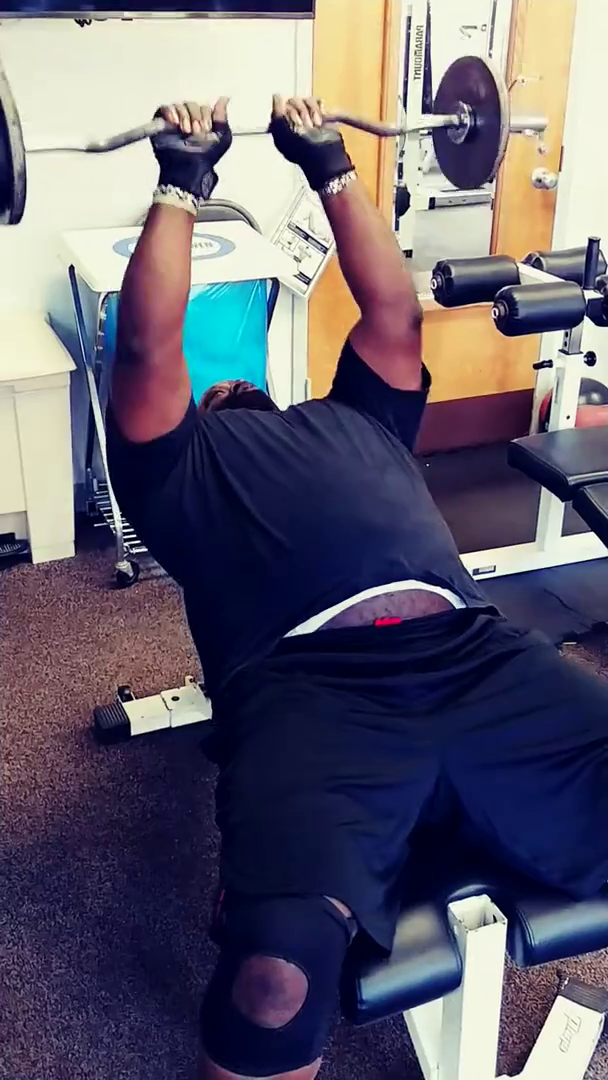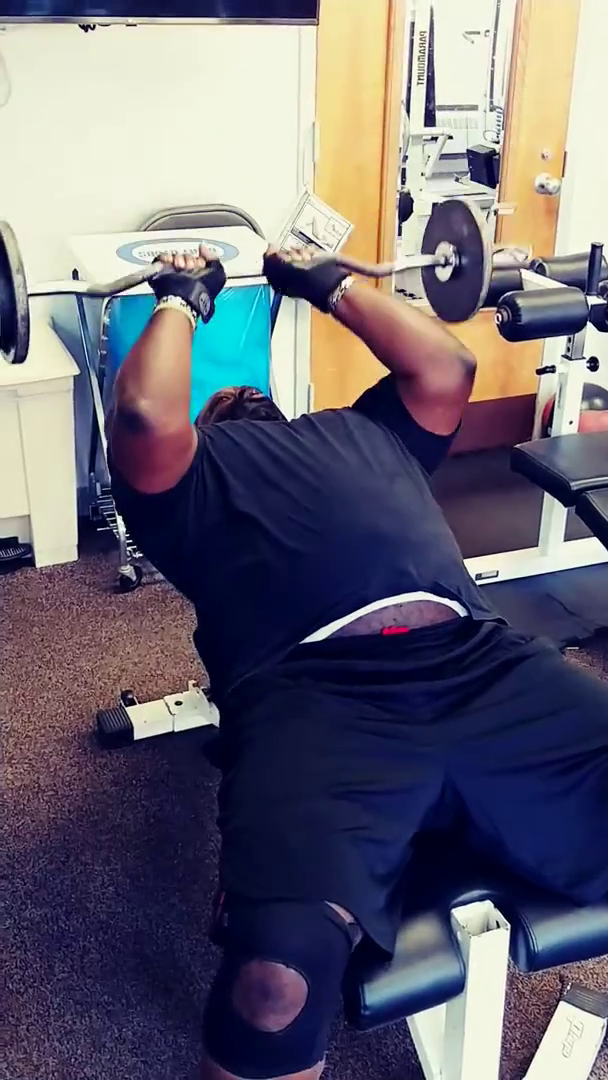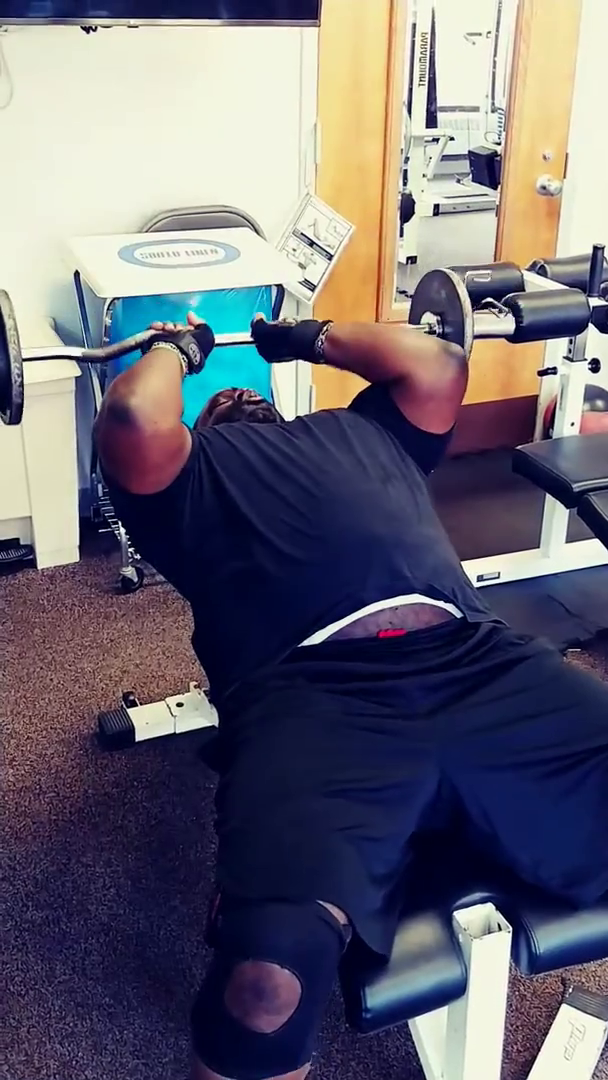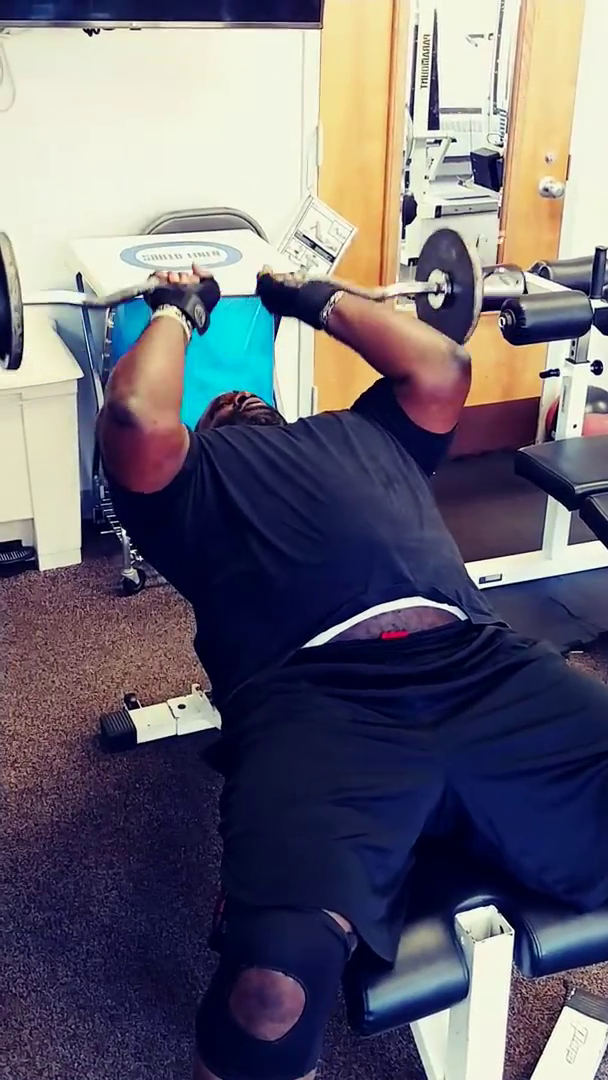
dt=0.4s
person 1, frame 1
left shoulder: (355, 424)
right shoulder: (184, 468)
left elbow: (392, 312)
right elbow: (148, 350)
left wrist: (331, 169)
right wrist: (182, 185)
left hip: (475, 655)
right hip: (307, 688)
right knee: (278, 969)
person 1, frame 2
left shoulder: (358, 432)
right shoulder: (188, 472)
left elbow: (446, 369)
right elbow: (145, 417)
left wrist: (330, 284)
right wrist: (182, 300)
left hip: (477, 660)
right hip: (311, 694)
right knee: (277, 973)
person 1, frame 3
left shoulder: (355, 430)
right shoulder: (191, 470)
left elbow: (439, 365)
right elbow: (131, 423)
left wrist: (316, 338)
right wrist: (172, 352)
left hip: (474, 659)
right hip: (310, 693)
right knee: (268, 978)
person 1, frame 4
left shoulder: (358, 433)
right shoulder: (194, 472)
left elbow: (443, 367)
right elbow: (134, 420)
left wrist: (324, 302)
right wrist: (175, 312)
left hip: (481, 664)
right hip: (313, 698)
right knee: (274, 981)
